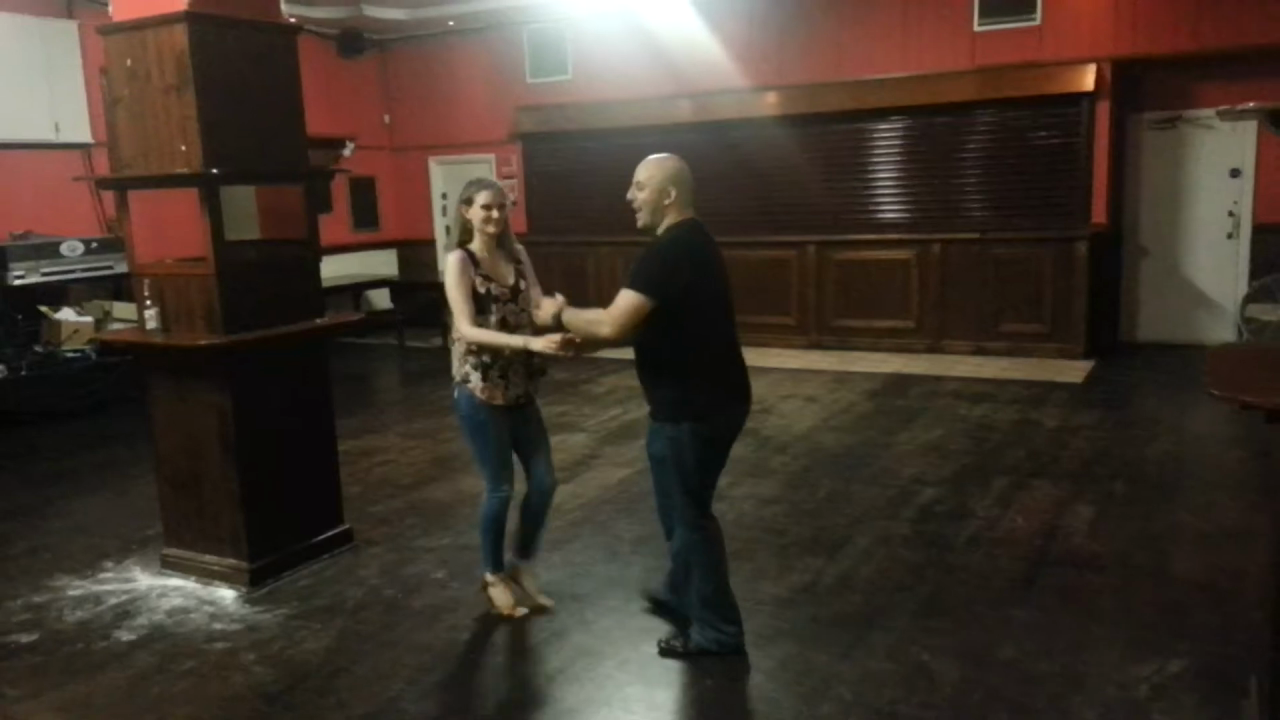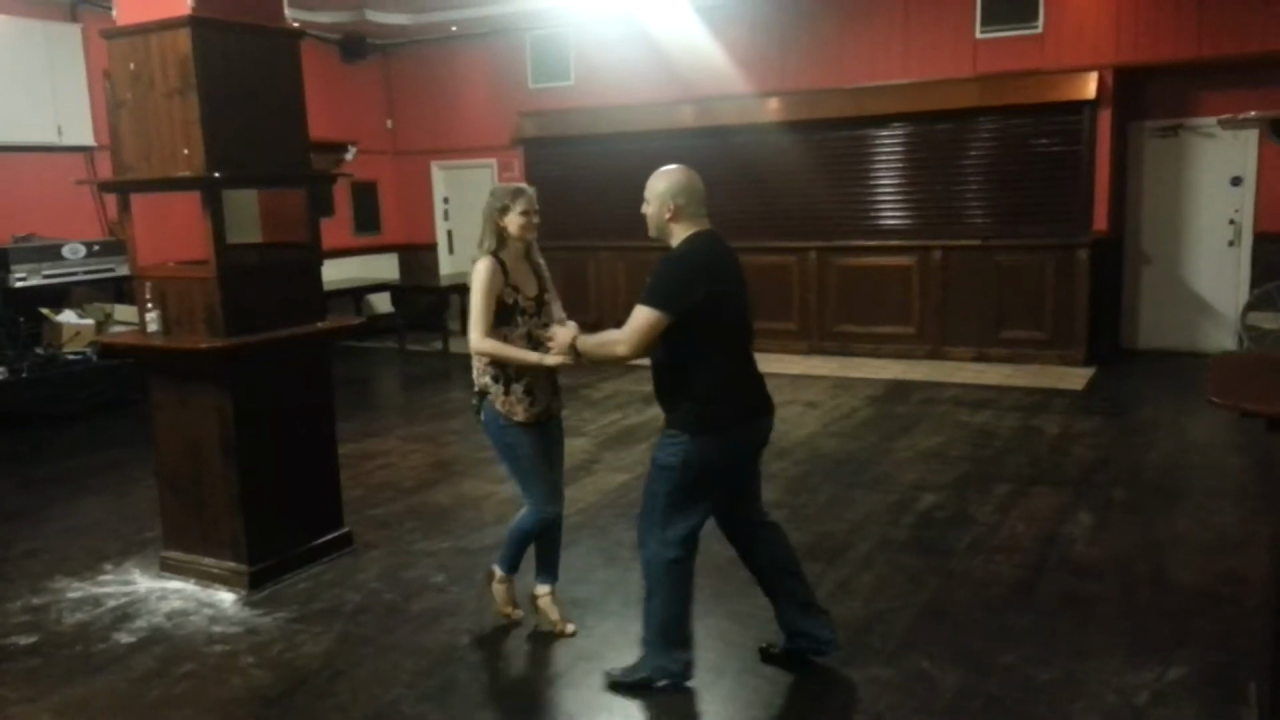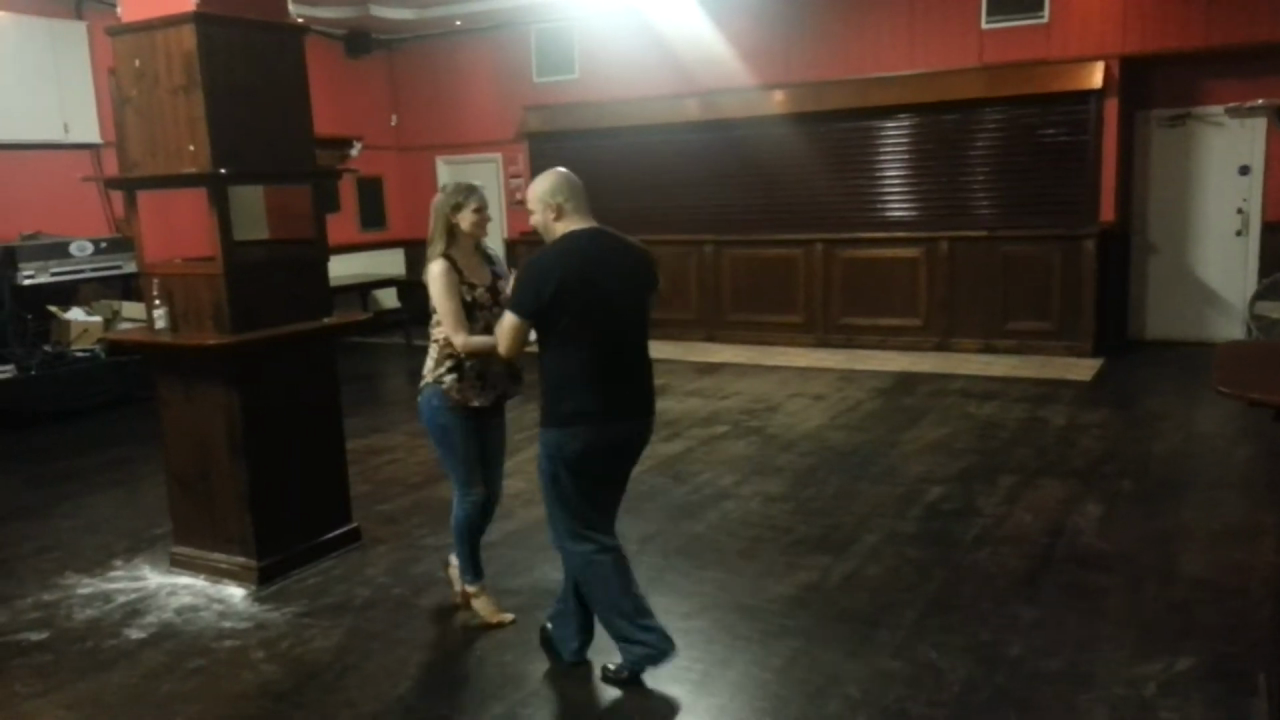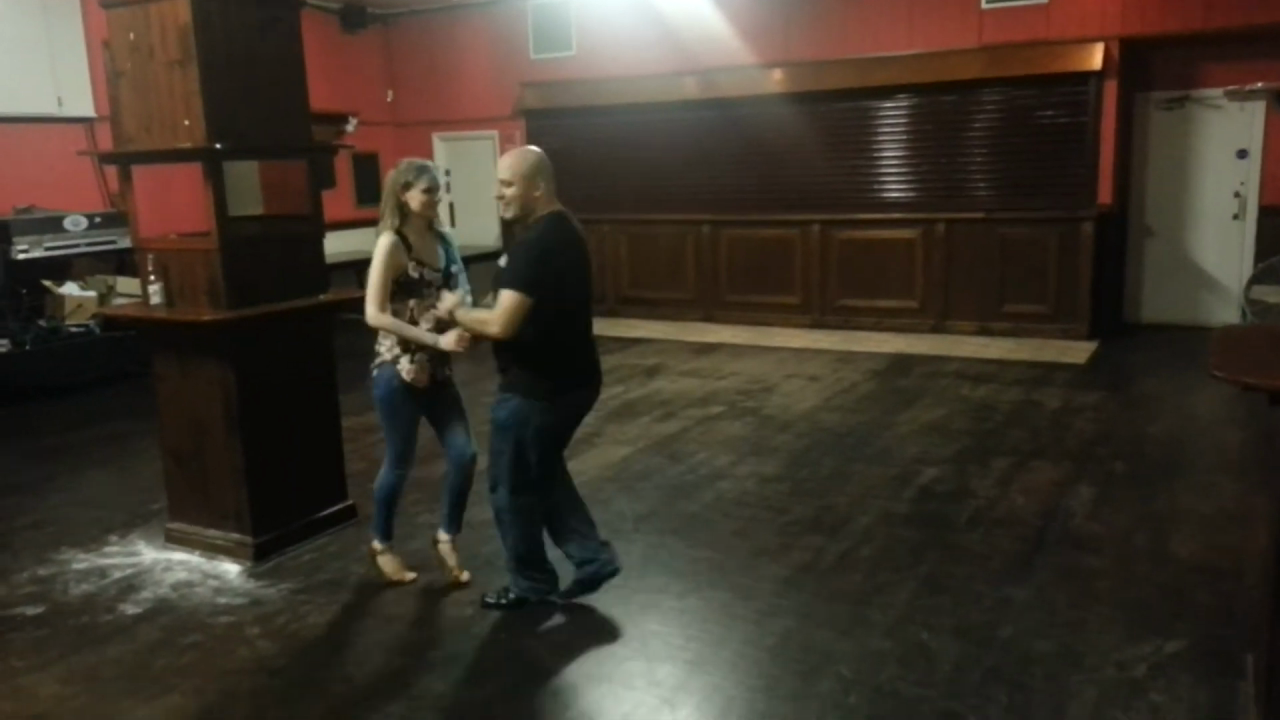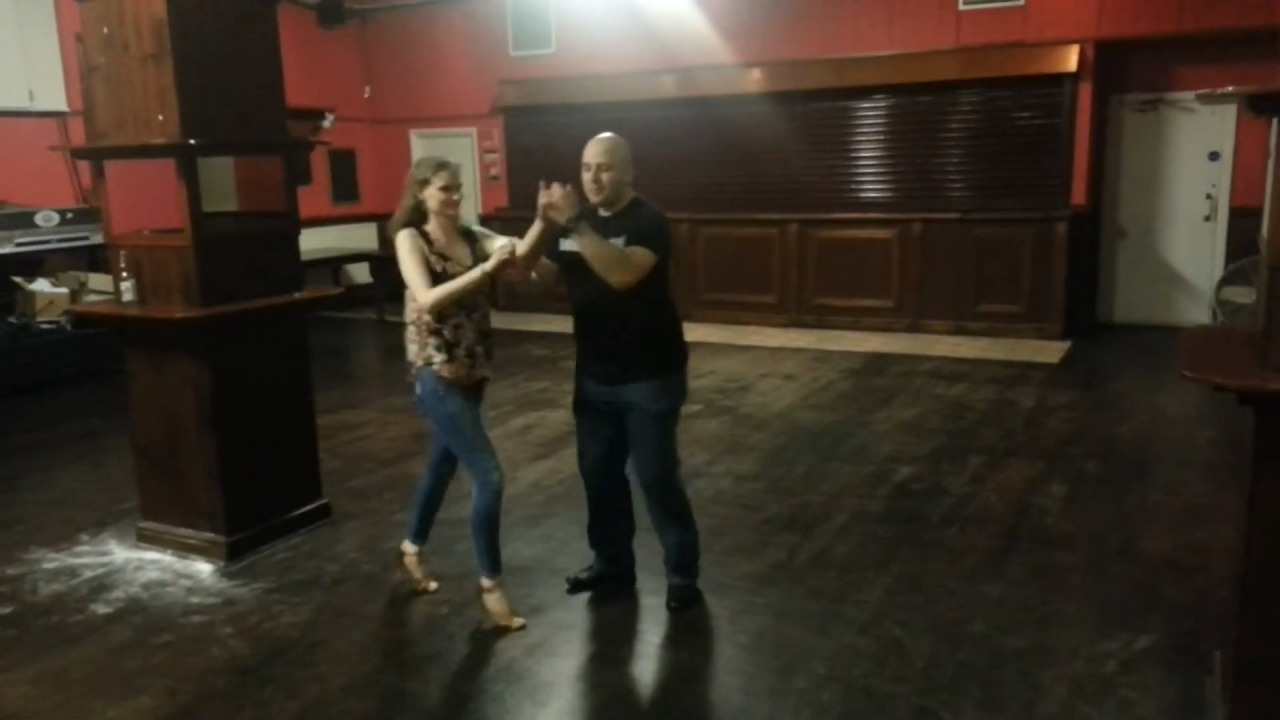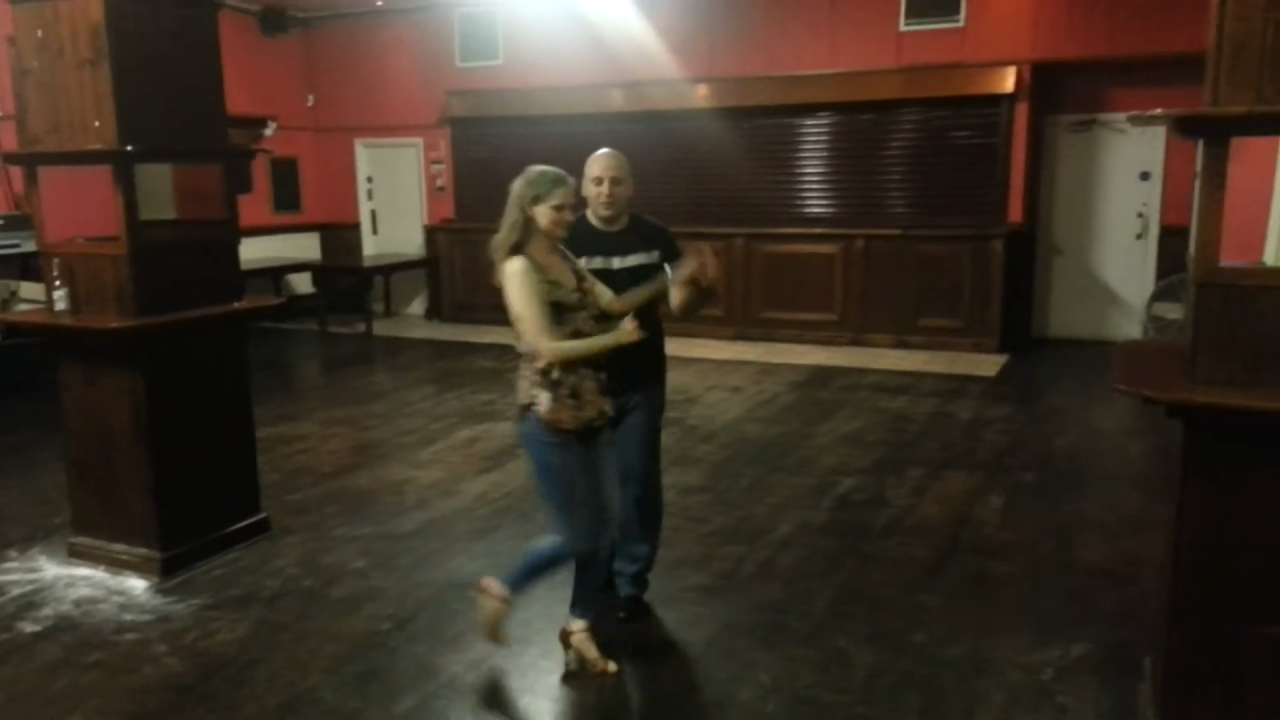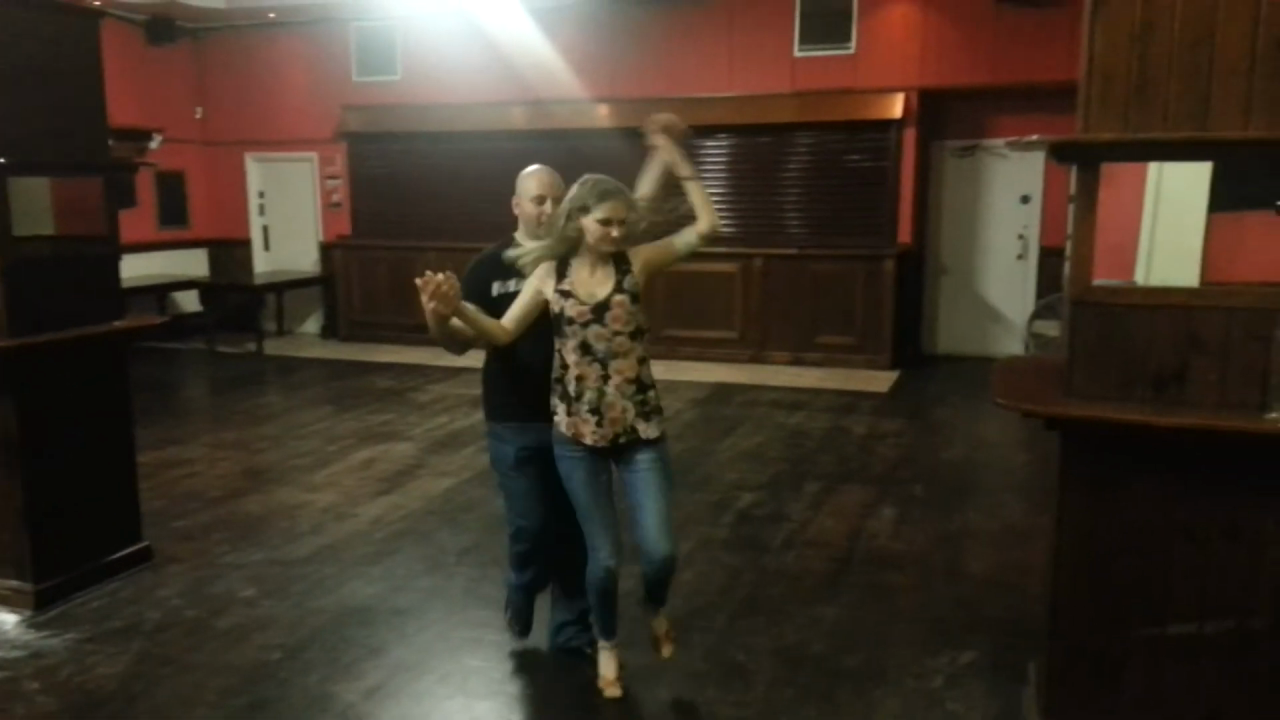
dt=0.7s
person 1, frame 1
left shoulder: (669, 252)
right shoulder: (693, 244)
left elbow: (613, 326)
left wrist: (559, 315)
right wrist: (584, 333)
left hip: (690, 409)
right hip: (716, 399)
left knee: (684, 516)
right knee: (687, 506)
left ankle: (715, 630)
right ankle: (683, 594)
person 1, frame 2
left shoulder: (681, 266)
right shoulder: (715, 255)
left elbow: (629, 343)
left wrist: (576, 343)
right wrist: (590, 341)
left hip: (704, 428)
right hip: (742, 417)
left knee: (664, 537)
right knee: (750, 525)
left ankle: (664, 659)
right ankle: (810, 633)
person 1, frame 3
left shoulder: (544, 266)
right shoulder: (635, 256)
left elbow: (507, 347)
left wrist: (517, 303)
left hip: (574, 421)
right hip: (634, 414)
left knee: (583, 535)
right knee: (591, 523)
left ankle: (642, 639)
right ankle: (566, 633)
person 1, frame 4
left shoulder: (534, 246)
right shoulder: (562, 232)
left elbow: (501, 325)
left wrist: (455, 311)
right wrist: (472, 312)
left hip: (535, 390)
right hip: (573, 381)
left knee: (512, 487)
right knee: (544, 472)
left ankle: (531, 584)
right ankle: (592, 557)
person 1, frame 5
left shoulder: (648, 222)
right shoulder: (570, 225)
left elbow: (622, 275)
right elbow: (538, 273)
left wrist: (576, 225)
left hip: (651, 376)
right hip: (595, 376)
left knee: (656, 476)
right knee: (598, 472)
left ankle: (682, 574)
right ankle: (611, 565)
person 1, frame 6
left shoulder: (655, 238)
right shoulder: (564, 241)
left elbow: (678, 303)
left wrist: (694, 280)
left hip: (640, 385)
left knee: (638, 482)
left ankle: (630, 582)
person 1, frame 7
right shoulder: (491, 265)
right elbow: (460, 342)
right wrist: (439, 319)
right hip: (520, 424)
left knee: (579, 528)
right knee: (535, 528)
left ankle: (571, 632)
right ankle: (523, 589)
person 2, frame 1
left shoulder: (517, 254)
right shoulder: (458, 261)
left elbow: (536, 310)
right elbow: (467, 331)
right wrist: (529, 342)
left hip: (520, 388)
right hip: (479, 391)
left knee: (543, 482)
right knee: (499, 487)
left ankle: (522, 566)
right ankle: (494, 577)
person 2, frame 2
left shoulder: (537, 265)
right shoulder: (488, 267)
left elbow: (556, 322)
right elbow: (480, 342)
right wrist: (542, 357)
left hip: (543, 400)
right hip: (504, 405)
left knee: (553, 502)
right knee: (542, 505)
left ankle: (544, 592)
right ankle: (501, 573)
person 2, frame 3
left shoulder: (489, 260)
right shoulder: (441, 269)
left elbow: (506, 315)
right elbow: (462, 341)
left hip: (487, 391)
right hip: (446, 394)
left knee: (489, 490)
right knee: (471, 491)
left ankle: (459, 560)
right ankle: (475, 586)
person 2, frame 4
left shoulder: (442, 239)
right shoulder: (391, 244)
left elbow: (463, 294)
right elbow: (375, 315)
right wrist: (434, 339)
left hip: (437, 369)
right hip: (398, 370)
left knee: (464, 455)
right knee: (399, 463)
left ankle: (447, 537)
right ankle: (382, 545)
person 2, frame 5
left shoulder: (473, 236)
right shoulder: (410, 239)
left elbow: (518, 252)
right elbow: (427, 300)
left wrist: (543, 222)
right wrist: (485, 269)
left hip: (472, 372)
right hip: (437, 376)
left knee: (442, 467)
right knee: (489, 478)
left ankle: (411, 548)
right ankle: (490, 585)
person 2, frame 6
left shoulder: (563, 258)
right shoulder: (518, 268)
left elbow: (609, 304)
right elbow: (548, 347)
left wrist: (667, 281)
right wrist: (615, 338)
left hip: (585, 408)
right hip: (547, 415)
left knee: (597, 525)
right knee: (574, 535)
left ankle: (579, 627)
right ankle: (501, 588)
person 2, frame 7
left shoulder: (635, 262)
right shoulder: (550, 275)
left elbow: (704, 228)
right elbow: (502, 332)
left wrist: (674, 161)
right wrist: (453, 307)
left hip: (641, 426)
right hip: (579, 434)
left knee: (659, 550)
right knee: (604, 555)
left ankle: (656, 611)
right ankle: (606, 644)
